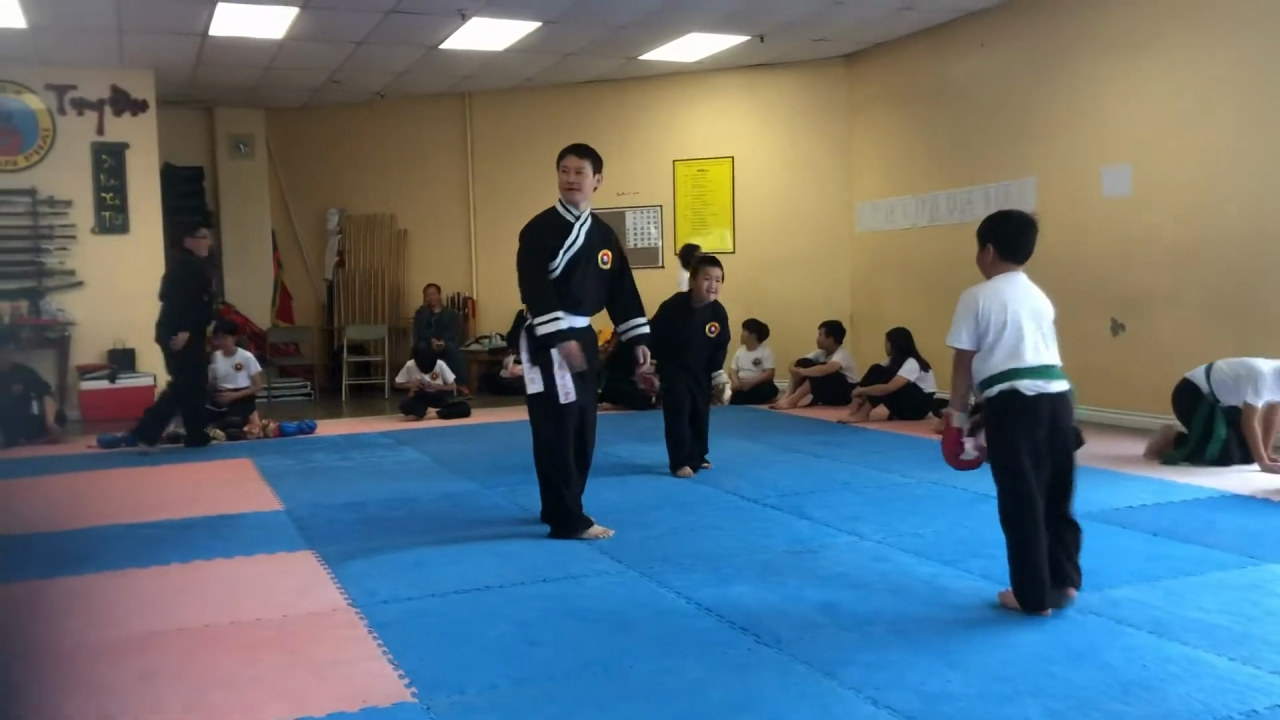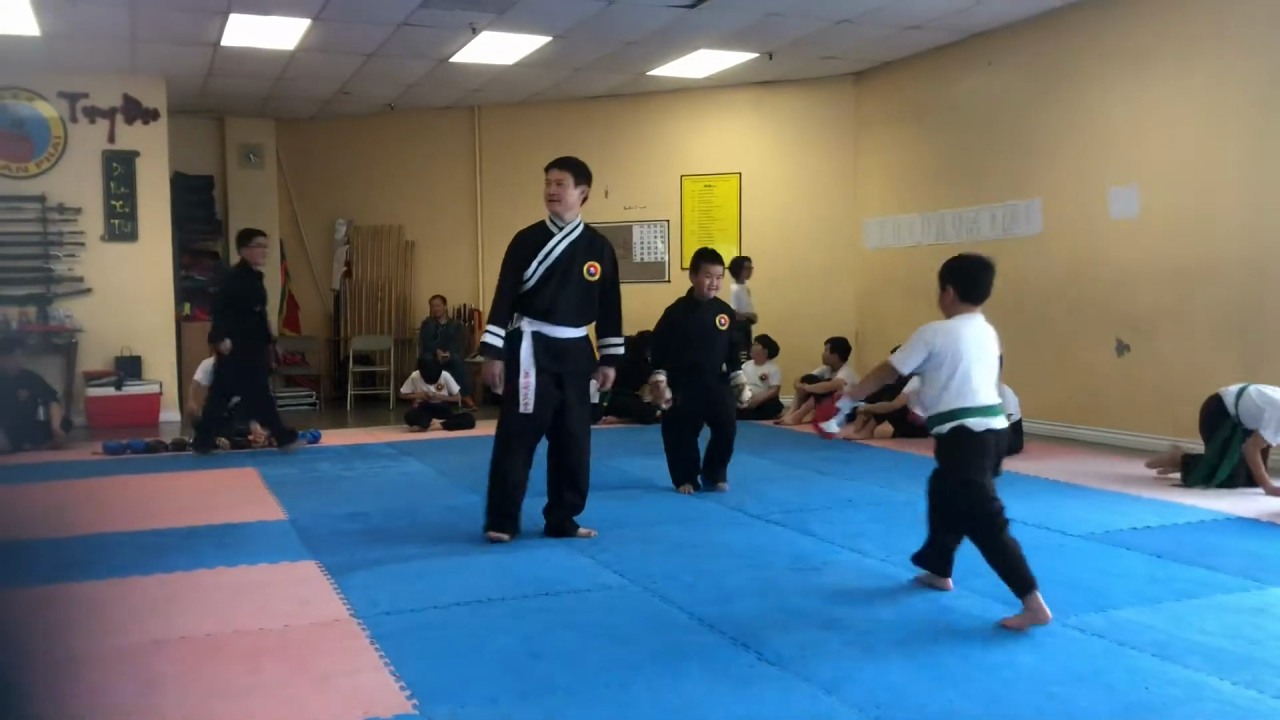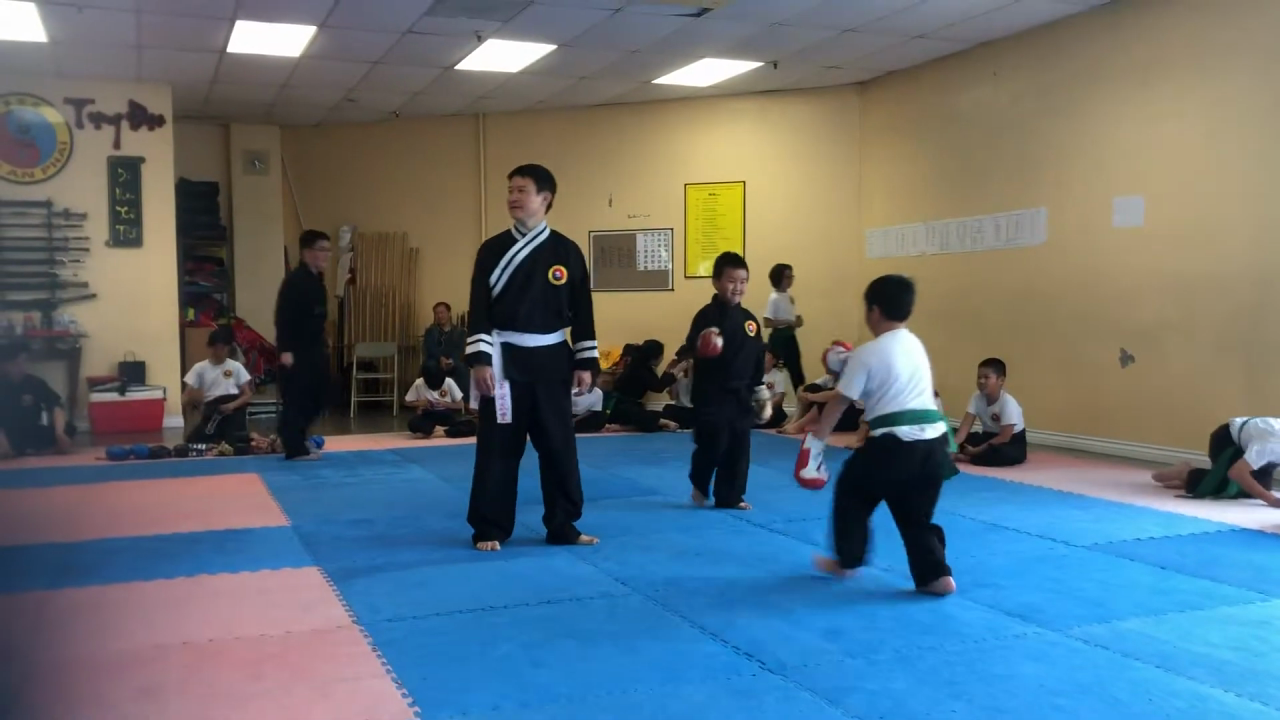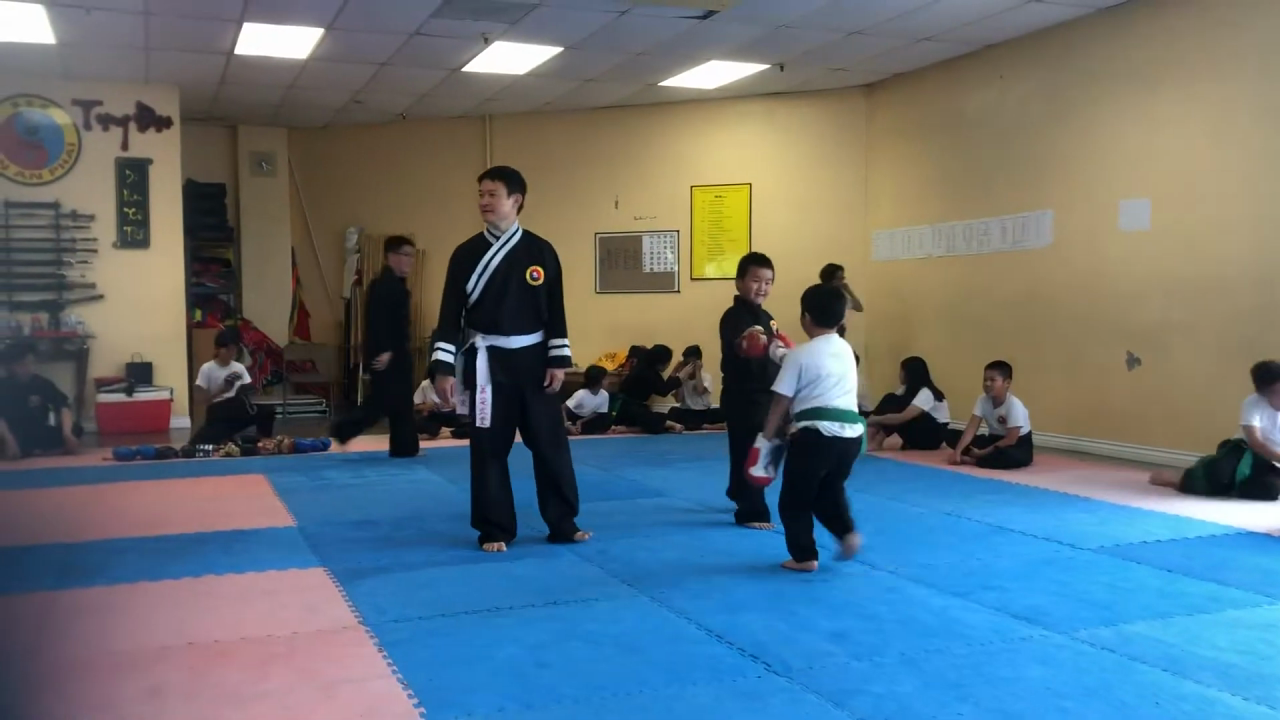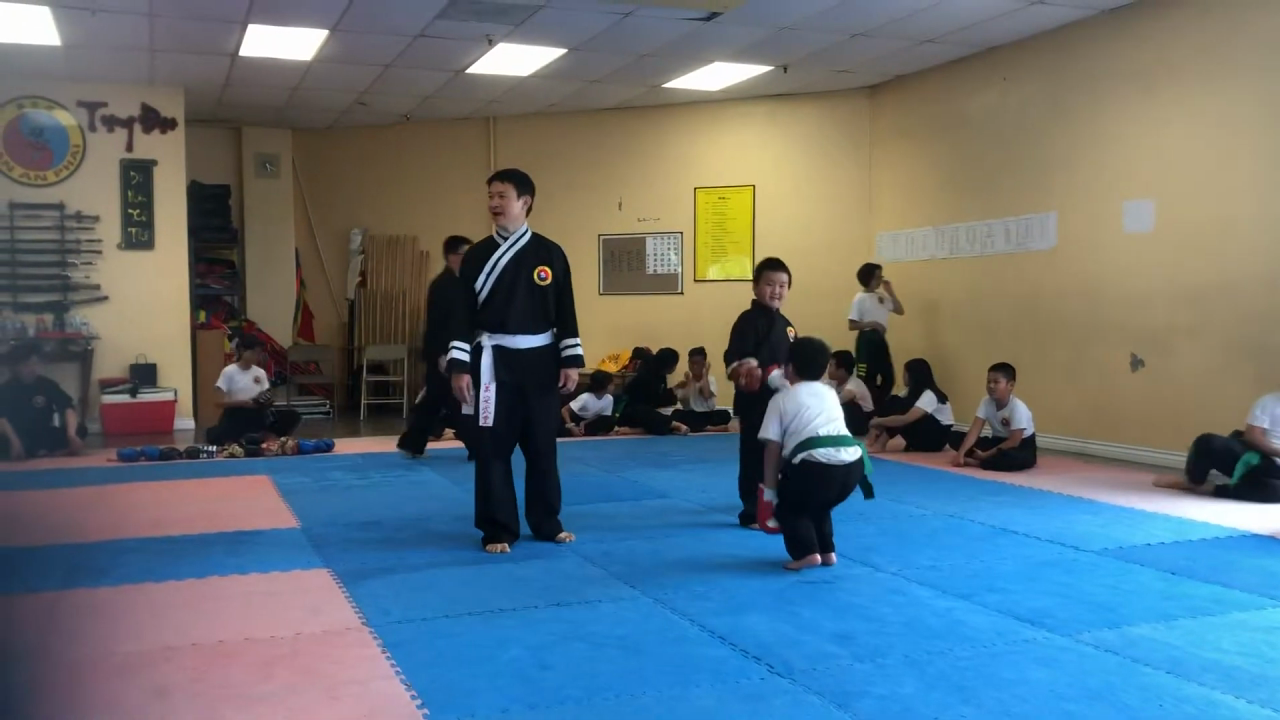
dt=0.4s
person 1, frame 1
left shoulder: (603, 233)
right shoulder: (541, 228)
left elbow: (622, 288)
right elbow: (534, 290)
left wrist: (638, 339)
right wrist: (561, 337)
left hip: (581, 337)
right hip: (549, 340)
left knee: (582, 427)
right knee: (557, 427)
left ankle: (561, 507)
right ankle: (568, 519)
person 1, frame 2
left shoulder: (599, 246)
right shoulder: (527, 240)
left elbow: (609, 306)
right elbow: (505, 298)
left wrist: (610, 359)
right wrist: (494, 352)
left hip: (575, 351)
right hip: (531, 349)
left knee: (573, 440)
right knee: (518, 436)
left ankle: (562, 518)
right ankle: (501, 519)
person 1, frame 3
left shoulder: (566, 251)
right shoulder: (493, 250)
left elbow: (581, 311)
right elbow: (478, 310)
left wrist: (585, 363)
right wrist: (479, 359)
left hip: (550, 359)
right hip: (504, 359)
left knee: (558, 446)
right knee: (498, 446)
left ankle: (562, 526)
right ankle: (489, 528)
person 1, frame 4
left shoulder: (541, 251)
right shoulder: (467, 253)
left elbow: (555, 311)
right elbow: (451, 314)
left wrist: (559, 360)
right wrist: (444, 367)
left hip: (533, 359)
right hip: (488, 362)
left knee: (550, 443)
right knee: (489, 448)
left ankle: (563, 523)
right ankle: (495, 529)
person 1, frame 5
left shoulder: (550, 253)
right shoulder: (477, 255)
left elbow: (565, 311)
right elbow: (463, 315)
left wrist: (571, 361)
right wrist: (459, 366)
left hip: (541, 361)
right hip: (495, 362)
left knee: (542, 446)
right knee: (493, 447)
left ankle: (547, 522)
right ankle: (498, 529)
person 2, frame 1
left shoulder: (977, 297)
right shoulder: (1039, 296)
left elbow: (963, 364)
left wrist: (958, 416)
left hip: (1012, 403)
right hip: (1057, 397)
left knee: (1022, 503)
right knee: (1055, 497)
left ankle: (1033, 595)
right ankle: (1063, 582)
person 2, frame 2
left shoulder: (933, 334)
right shoulder: (988, 334)
left elbow: (887, 372)
left wrist: (847, 398)
right wrist: (926, 407)
left hip: (962, 435)
right hip: (994, 428)
left knee: (985, 519)
right knee: (945, 497)
left ankle: (1031, 600)
right ankle: (937, 569)
person 2, frame 3
left shoulder: (867, 353)
right shoulder: (915, 346)
left elbow: (840, 401)
left wrist: (814, 441)
right wrist: (848, 364)
left hip: (895, 442)
right hip: (933, 438)
left knee: (850, 493)
right knee: (916, 513)
left ankle: (845, 561)
right ankle: (937, 575)
person 2, frame 4
left shoulder: (801, 354)
right shoulder: (846, 351)
left elbow: (781, 405)
left wrist: (765, 441)
right wrist: (786, 356)
left hip: (815, 435)
right hip: (850, 435)
left knee: (795, 500)
right knee: (829, 492)
left ankle: (804, 556)
right ankle: (847, 534)
person 2, frame 5
left shoulder: (781, 400)
right shoulder: (829, 393)
left elbow: (772, 449)
left wrist: (769, 491)
left hip: (815, 466)
right hip: (852, 464)
left knee: (789, 506)
right knee: (817, 502)
left ankle: (807, 553)
right ankle: (827, 551)
person 3, frame 1
left shoulder: (718, 313)
right shoulder: (673, 307)
left elbow: (719, 348)
right elbow: (653, 338)
left wrist: (720, 379)
left hip: (700, 373)
right hip: (672, 371)
left knee: (700, 417)
right knee: (678, 415)
left ankle: (696, 457)
right ankle: (681, 462)
person 3, frame 2
left shoulder: (724, 311)
right shoulder: (678, 310)
left elbow: (733, 348)
right elbow: (659, 346)
left wrist: (739, 381)
right wrist: (659, 380)
left hip: (715, 382)
right hip: (683, 383)
left knee: (726, 427)
right knee: (682, 433)
left ankle: (715, 473)
right ankle: (685, 478)
person 3, frame 3
left shoulder: (749, 319)
right shoulder: (707, 315)
left elbow: (758, 359)
right elbow: (693, 344)
left wrist: (761, 395)
right wrist: (702, 346)
left hip: (740, 394)
right hip: (711, 392)
left knee: (739, 447)
right knee: (714, 444)
left ankle: (730, 496)
right ankle: (700, 484)
person 3, frame 4
left shoulder: (765, 317)
right shoulder: (735, 316)
left elbow: (776, 358)
right elbow: (732, 350)
right wrist: (744, 346)
left hip: (765, 396)
right hip: (743, 398)
right knee: (749, 456)
left ankle: (740, 494)
right ankle: (751, 511)
person 3, frame 5
left shoulder: (784, 323)
right shoulder: (749, 320)
left elbow: (789, 363)
right elbow: (734, 355)
right wrist: (740, 369)
right hip: (756, 402)
right knee: (756, 457)
right ankle: (754, 514)
person 4, frame 1
left shoulder: (184, 263)
right shoulder: (189, 264)
right elbow: (182, 300)
right wrist: (184, 330)
left hip: (187, 335)
right hip: (181, 335)
left knee: (194, 384)
right knee: (188, 385)
left ankle: (196, 436)
right ankle: (147, 432)
person 4, frame 2
left shoulder: (254, 276)
right shoulder: (236, 277)
left elbow: (259, 317)
right elbow: (219, 308)
left wrist: (269, 342)
right wrist: (222, 337)
left hip: (249, 344)
right hip: (237, 346)
left knee: (221, 394)
right knee: (257, 393)
left ankle: (203, 442)
right ankle: (284, 438)
person 4, frame 3
left shoulder: (316, 278)
right shoulder: (295, 280)
right elbow: (284, 317)
left wrist: (322, 335)
right wrist: (285, 350)
left hip: (314, 347)
right hip: (297, 350)
left knee: (320, 393)
right knee: (296, 399)
left ankle: (293, 438)
right ankle: (295, 448)
person 4, frame 4
left shoulder: (398, 283)
right shoulder: (382, 284)
right elbow: (377, 320)
right wrist: (385, 350)
left hip: (397, 350)
right hip: (384, 351)
left knee: (403, 400)
right knee: (384, 400)
left ankle: (405, 446)
right ankle: (343, 431)
person 4, frame 5
left shoulder: (460, 285)
right shoulder: (442, 285)
right elbow: (432, 323)
right wrist: (442, 355)
right hip: (443, 353)
left knee: (431, 400)
right knee: (460, 402)
left ankle: (411, 443)
